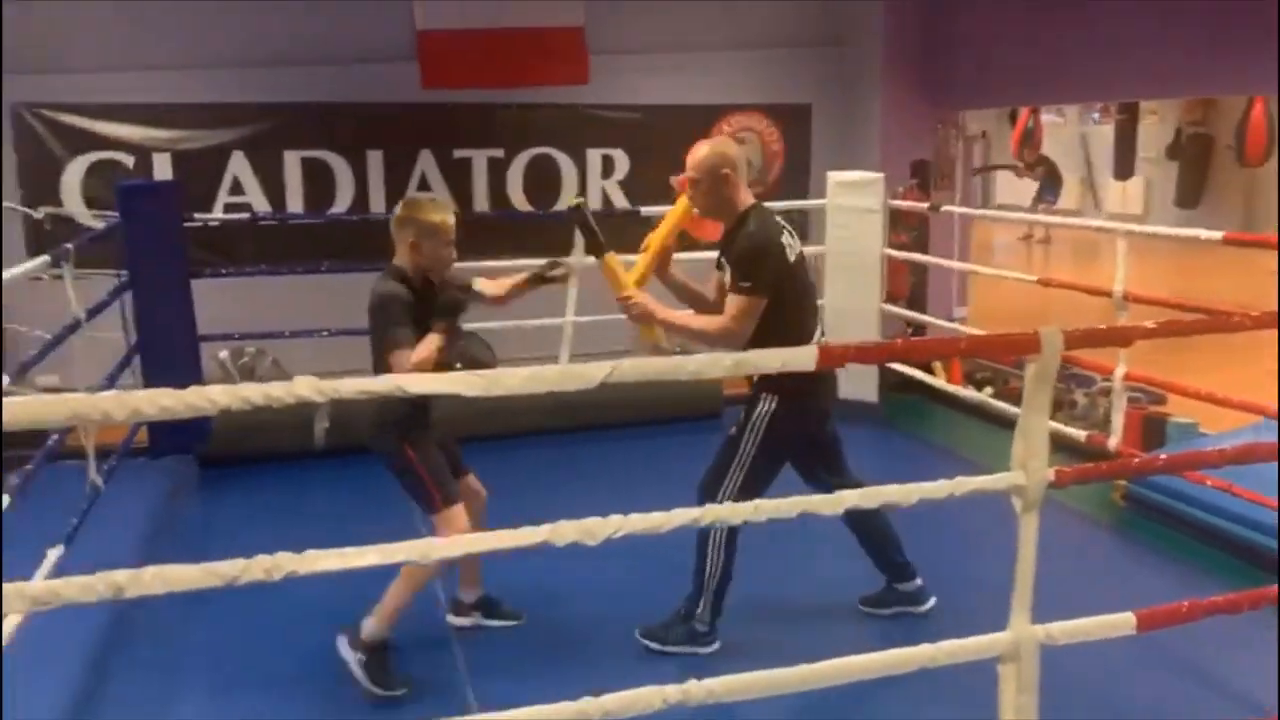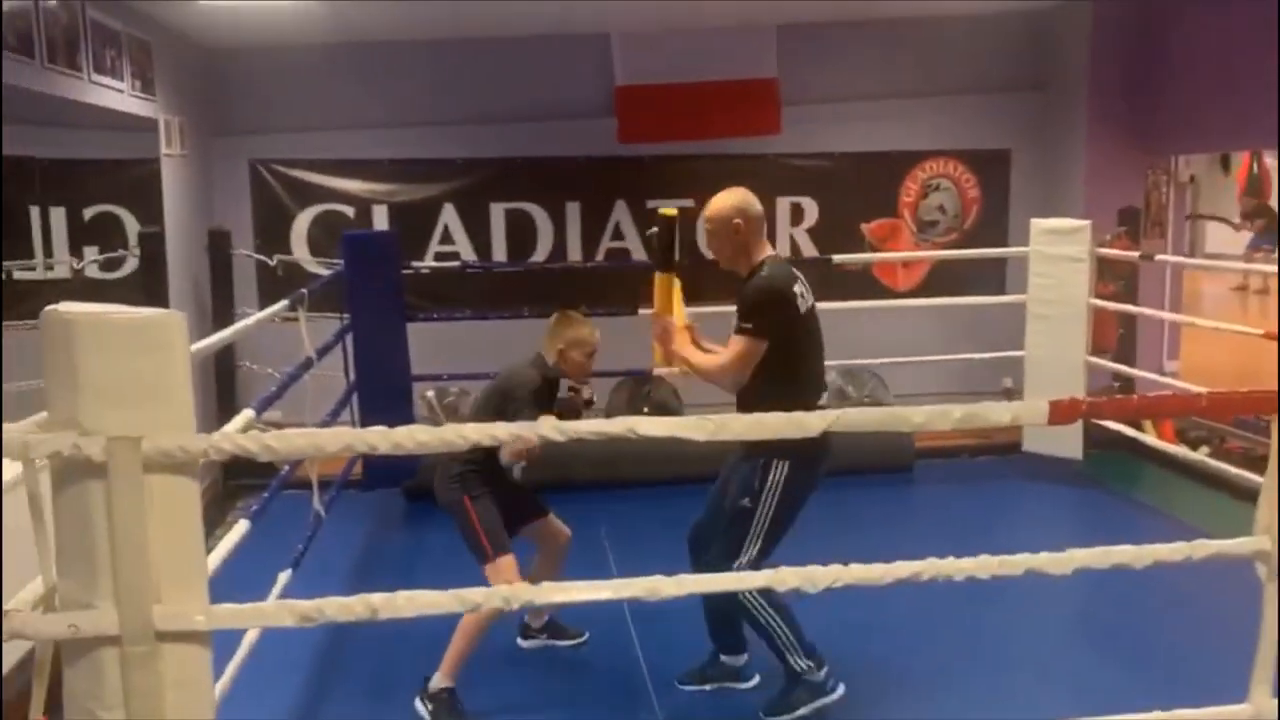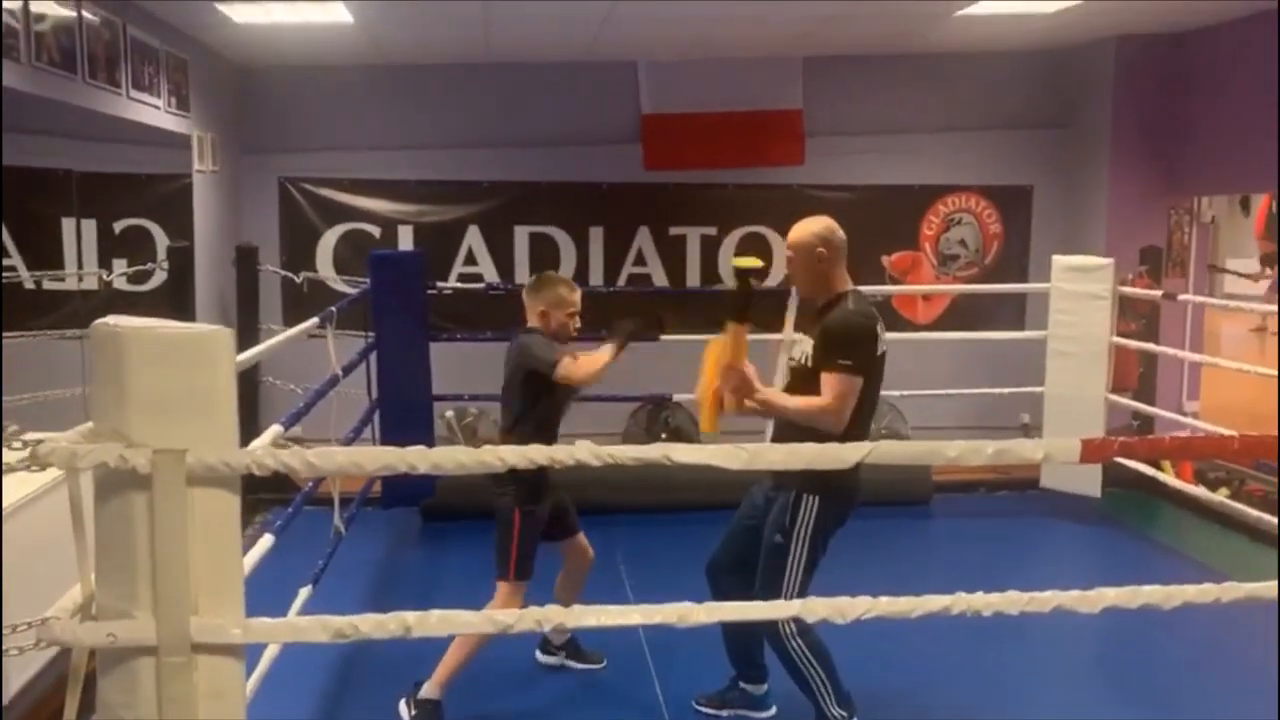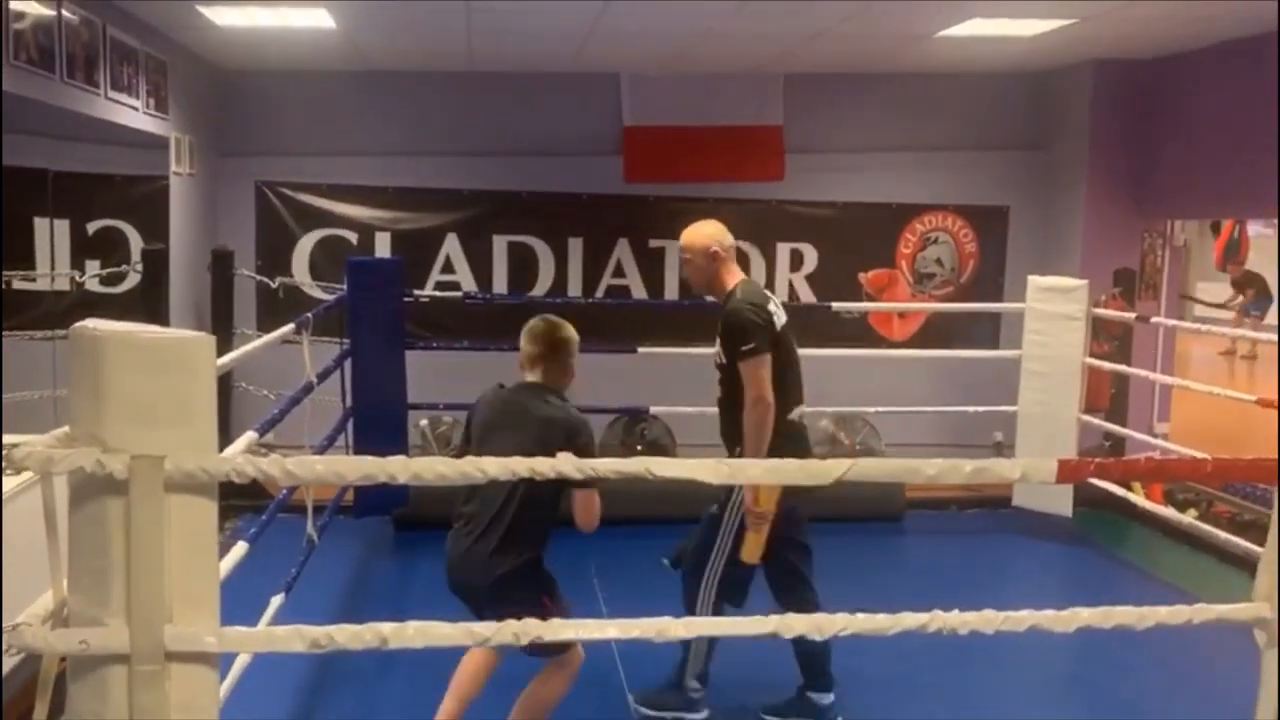
dt=0.7s
person 1, frame 1
left shoulder: (755, 241)
right shoulder: (745, 232)
left elbow: (731, 333)
right elbow: (718, 306)
left wrist: (659, 318)
right wrist: (669, 281)
left hip: (786, 391)
right hip: (806, 383)
left knee: (719, 498)
right knee: (838, 487)
left ankle: (698, 624)
right ankle: (906, 585)
person 1, frame 2
left shoulder: (770, 288)
right shoulder: (760, 283)
left elbow: (731, 374)
left wrist: (681, 346)
right wrist: (696, 348)
left hip: (788, 451)
right hip: (765, 445)
left knee: (736, 568)
right knee: (705, 542)
left ankle: (811, 676)
right ankle: (732, 660)
person 1, frame 3
left shoulder: (852, 321)
right shoulder: (823, 315)
left elbow: (833, 414)
left wrist: (756, 394)
right wrist: (756, 388)
left hip: (817, 488)
right hip: (783, 477)
left knee: (776, 608)
right knee: (725, 571)
person 1, frame 4
left shoulder: (739, 313)
right shoulder: (758, 301)
left elbow: (760, 402)
left wrist: (752, 481)
left hip: (763, 464)
right hip: (787, 459)
left knee: (704, 577)
right knee: (792, 582)
person 2, frame 1
left shoulder: (427, 281)
right shoulder: (390, 295)
left elbow: (489, 292)
right elbow: (408, 368)
left wrist: (536, 277)
right wrist: (445, 322)
left hip: (417, 417)
right hip: (400, 428)
left knee: (474, 498)
right knee: (454, 531)
left ankle: (468, 599)
right ankle: (369, 637)
person 2, frame 2
left shoulder: (539, 376)
right shoulder: (528, 383)
left elbow: (525, 436)
right elbow: (510, 456)
left hip: (491, 474)
right hip: (466, 482)
left knee: (558, 538)
right knee: (507, 585)
left ankle: (535, 624)
person 2, frame 3
left shoulder: (540, 346)
right shoulder: (529, 348)
right elbow: (579, 373)
left wrist: (609, 343)
right wrist: (613, 343)
left hip: (537, 480)
right hip: (517, 488)
left knee: (581, 557)
right knee: (509, 605)
left ankle: (557, 642)
person 2, frame 4
left shoulder: (487, 404)
right shoulder: (571, 427)
right elbow: (587, 520)
left hip: (462, 555)
right hip: (510, 567)
right knee: (568, 658)
